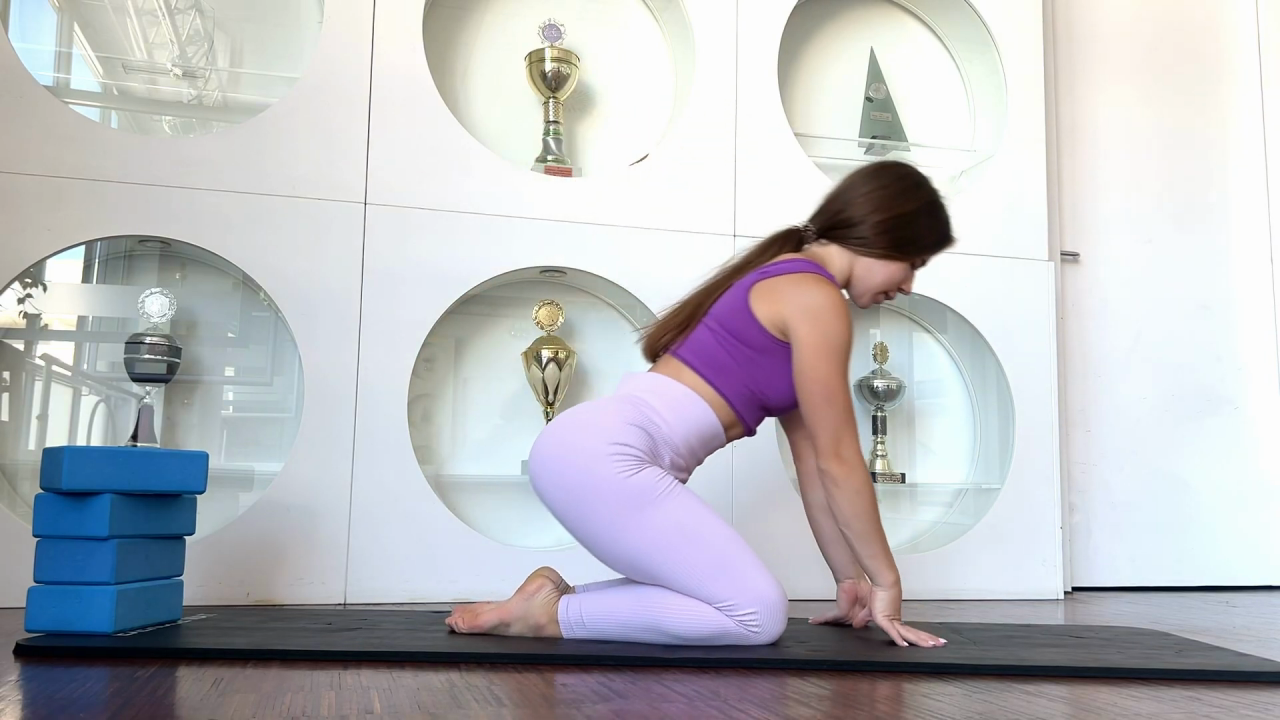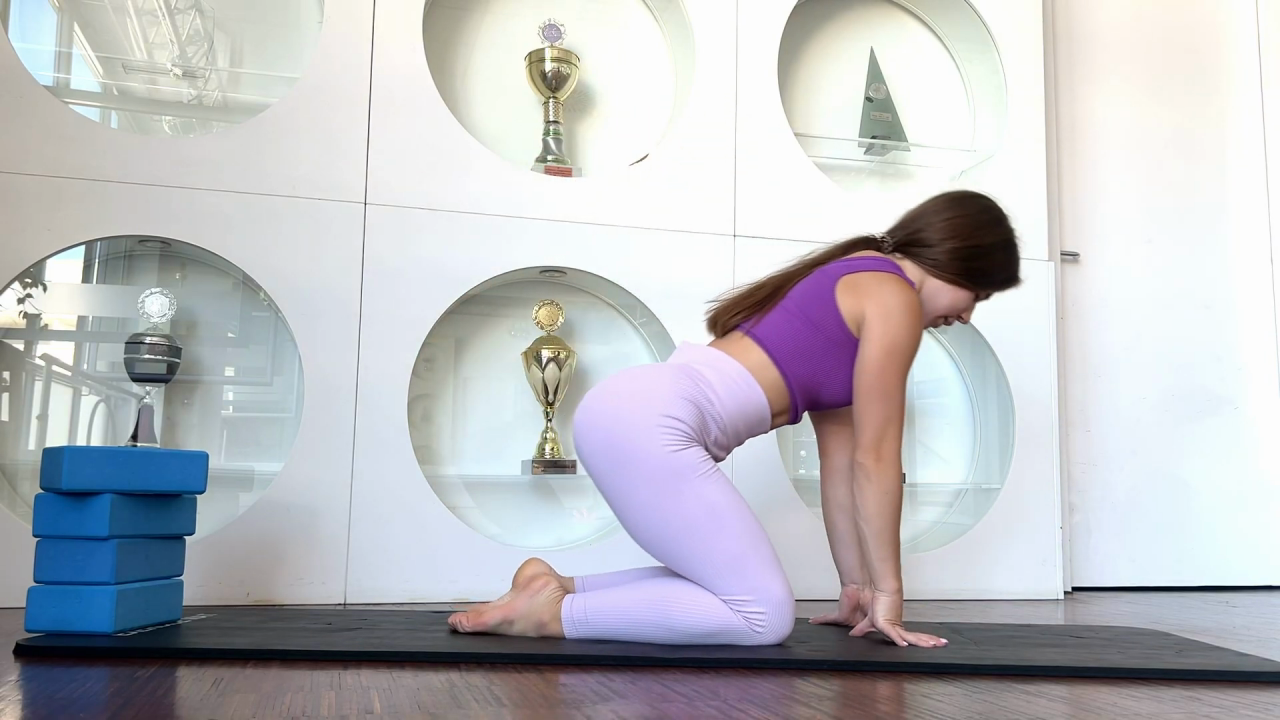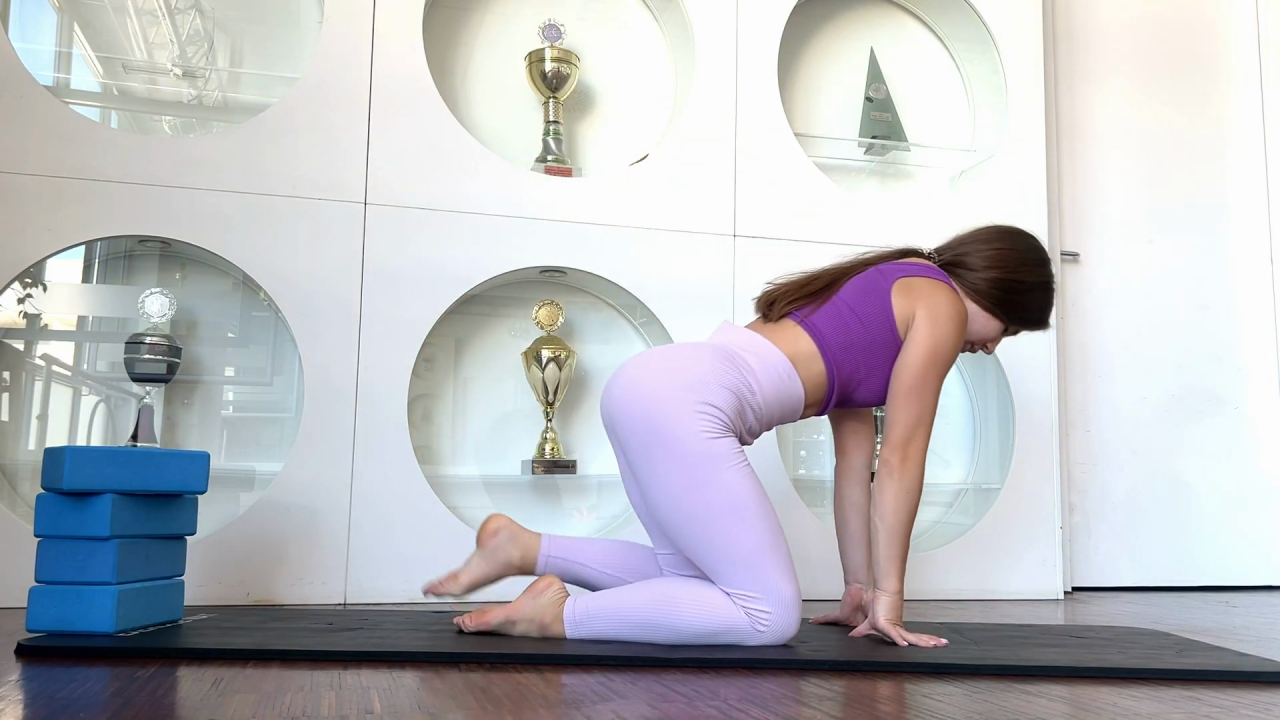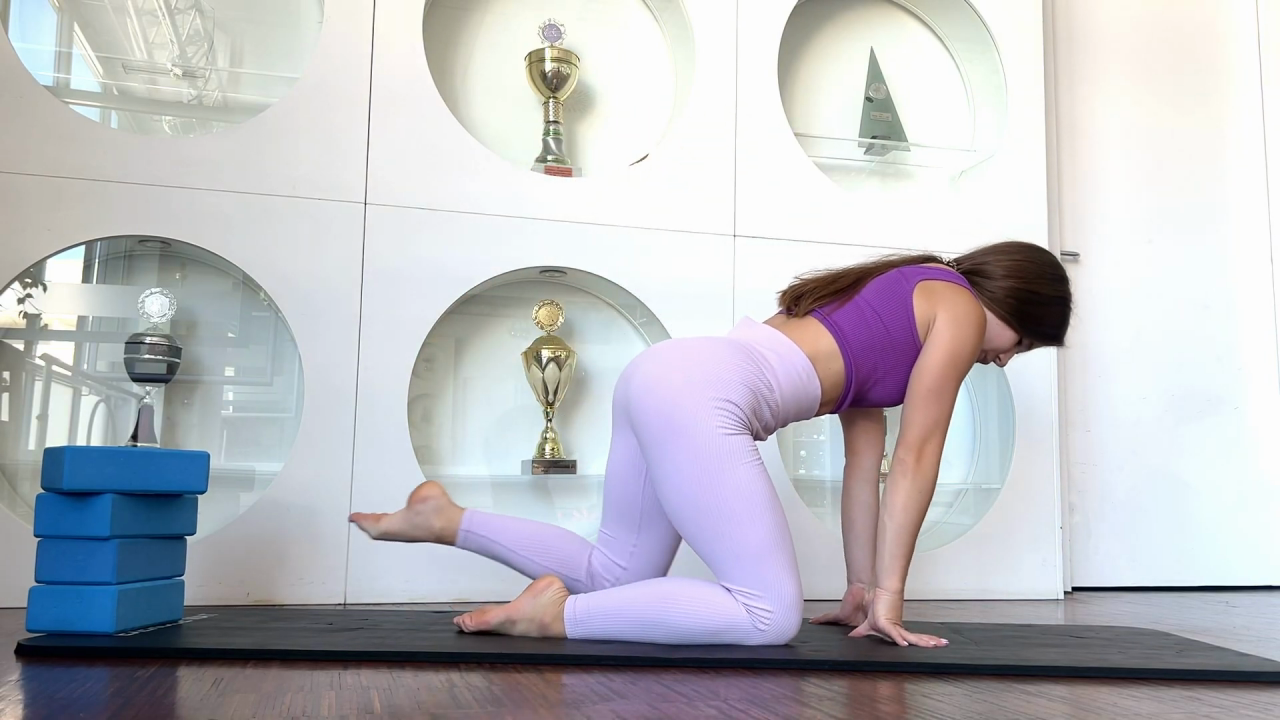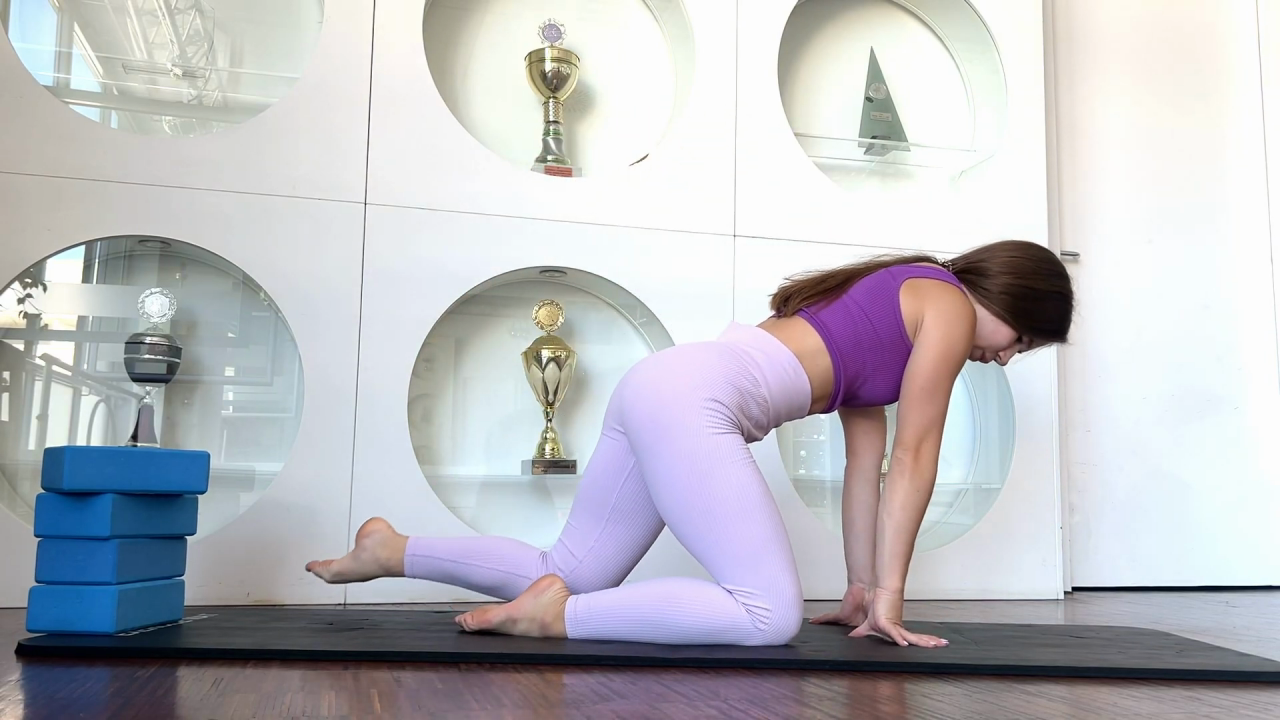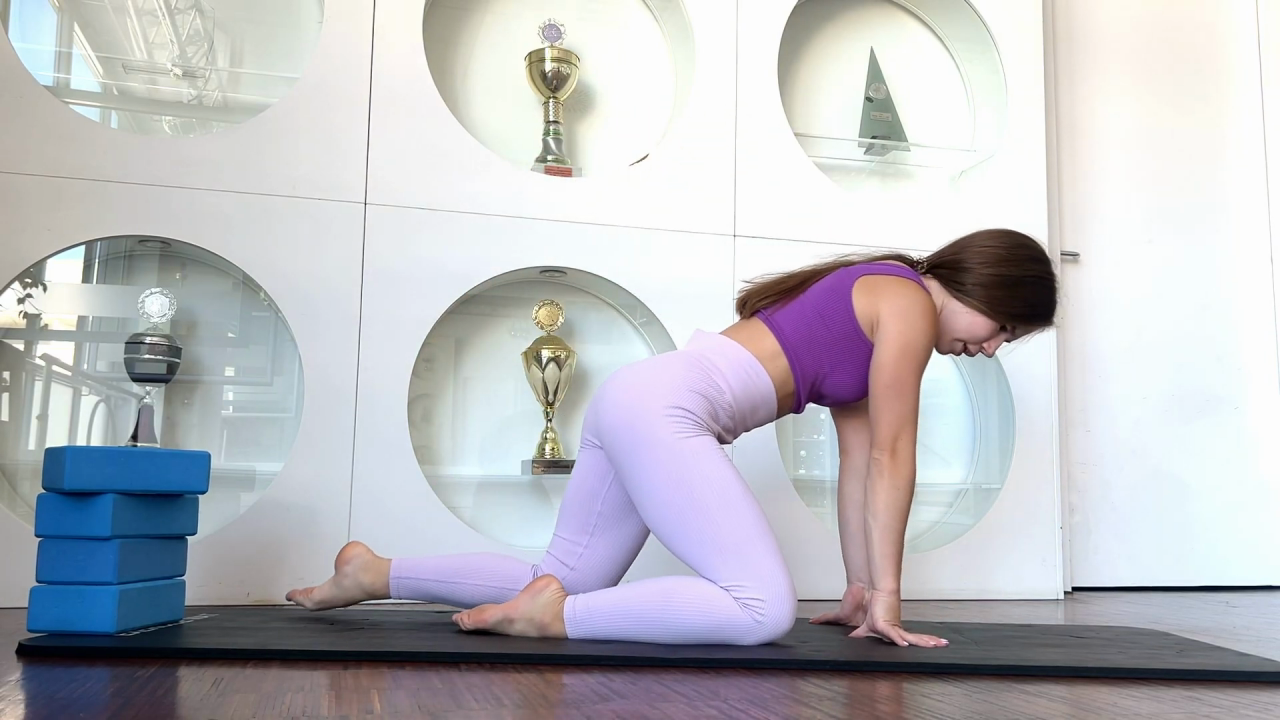
dt=0.2s
person 1, frame 1
left shoulder: (787, 286)
right shoulder: (815, 300)
left elbow: (812, 460)
right elbow: (836, 460)
left wrist: (852, 579)
right wrist: (882, 583)
left hip: (590, 448)
right hip: (603, 455)
right knee: (756, 614)
left ankle: (557, 596)
right ankle: (549, 613)
person 1, frame 2
left shoulder: (845, 286)
right shoulder: (894, 299)
left elbow: (839, 459)
right elbow: (875, 461)
left wrist: (855, 585)
right wrist: (883, 593)
left hip: (626, 408)
right hip: (647, 424)
left knee: (718, 581)
right knee: (763, 616)
left ankle: (556, 582)
right ankle: (552, 612)
person 1, frame 3
left shoulder: (879, 296)
right shoulder: (938, 307)
left elbow: (854, 462)
right elbow: (902, 460)
left wrist: (860, 590)
right wrist: (884, 596)
left hip: (644, 381)
right hip: (681, 403)
left knee: (690, 580)
right knee: (770, 615)
left ankle: (522, 548)
right ankle: (552, 613)
person 1, frame 4
left shoulder: (895, 311)
right shoulder: (959, 309)
left elbow: (861, 462)
right elbow: (915, 461)
left wrist: (861, 589)
right wrist: (886, 596)
left hip: (661, 374)
right hip: (698, 399)
left knee: (615, 576)
right knee: (771, 617)
left ankle: (446, 518)
right ankle: (555, 614)
person 1, frame 5
left shoulder: (889, 311)
right shoulder: (947, 305)
left elbow: (865, 461)
right elbow: (914, 459)
left wrist: (862, 588)
right wrist: (886, 594)
left hip: (658, 387)
right hip: (690, 403)
left knee: (569, 575)
right knee: (769, 616)
left ankle: (392, 549)
right ankle: (552, 612)
person 1, frame 6
left shoulder: (873, 305)
right shoulder: (909, 304)
left elbow: (857, 459)
right elbow: (890, 458)
left wrist: (861, 588)
right wrist: (884, 593)
left hip: (633, 401)
right hip: (661, 410)
left knee: (566, 585)
right knee: (763, 612)
left ankle: (374, 573)
right ankle: (551, 611)
